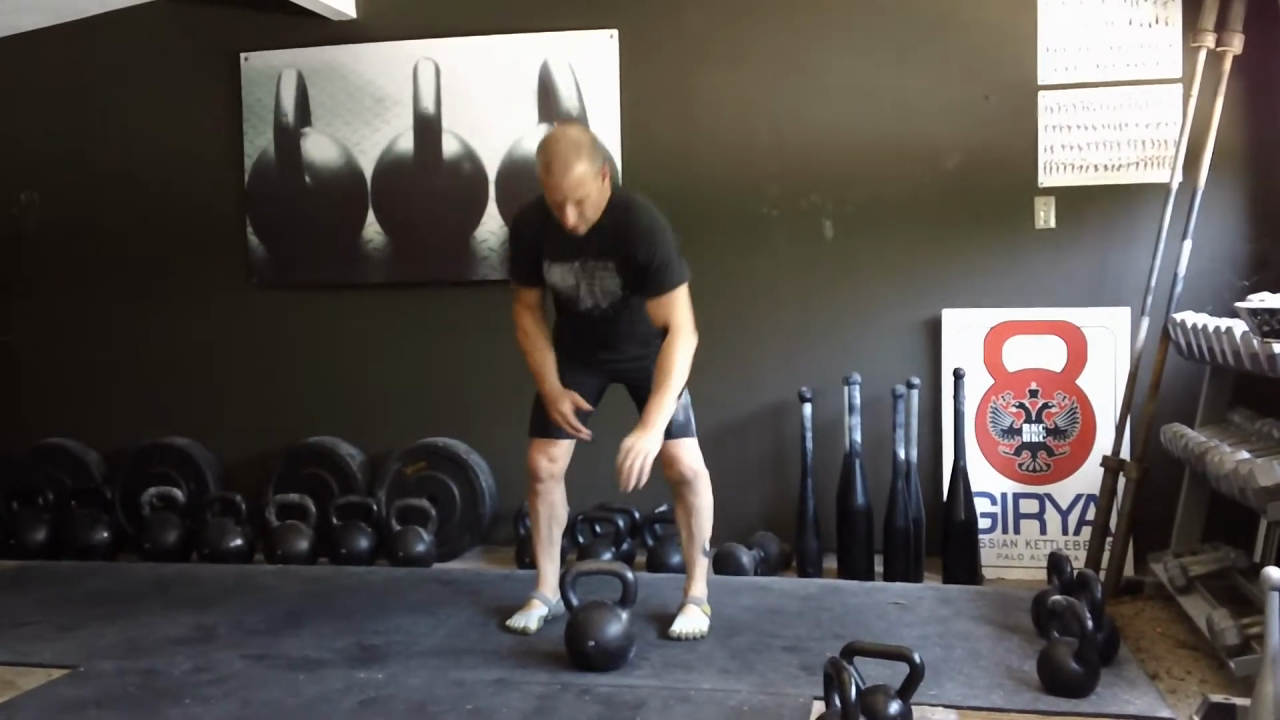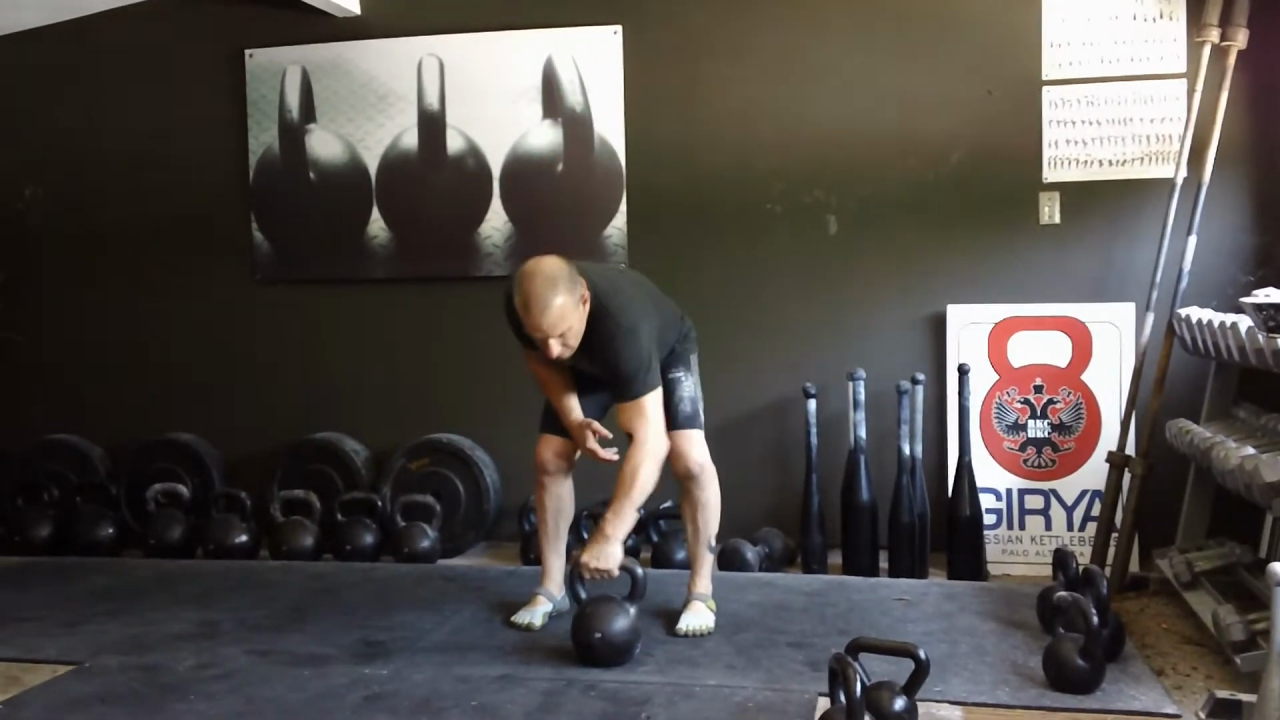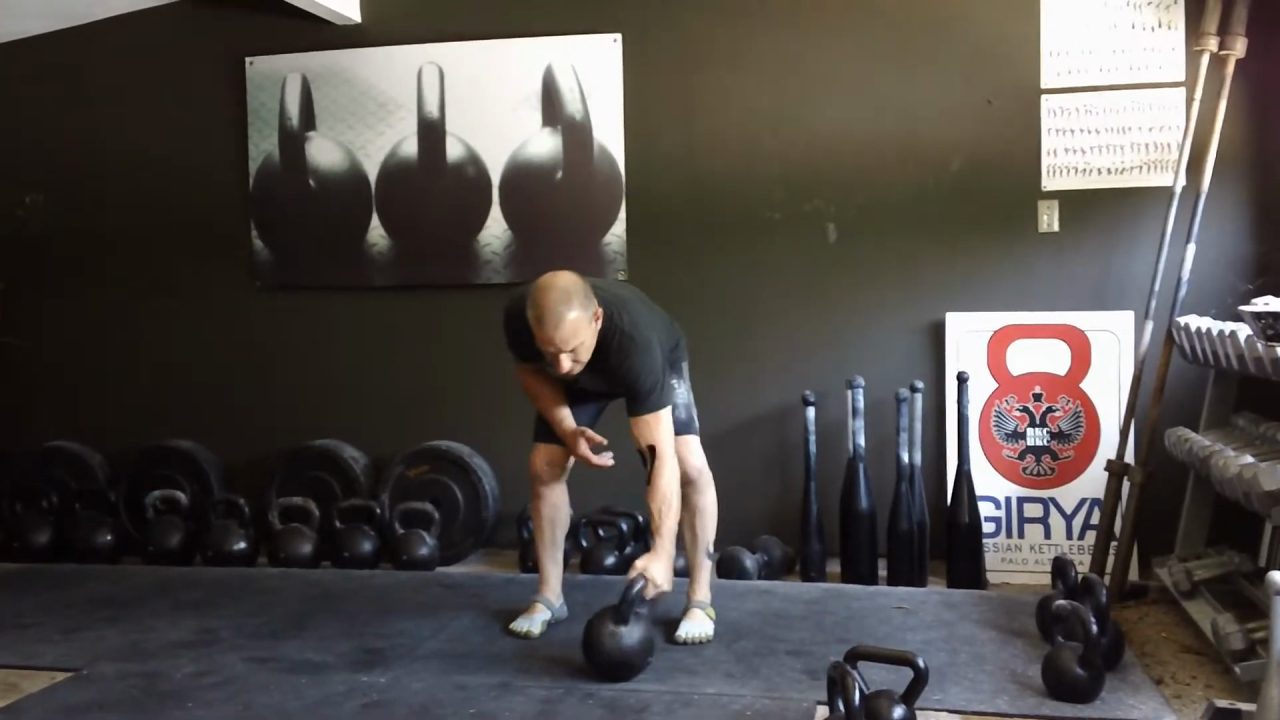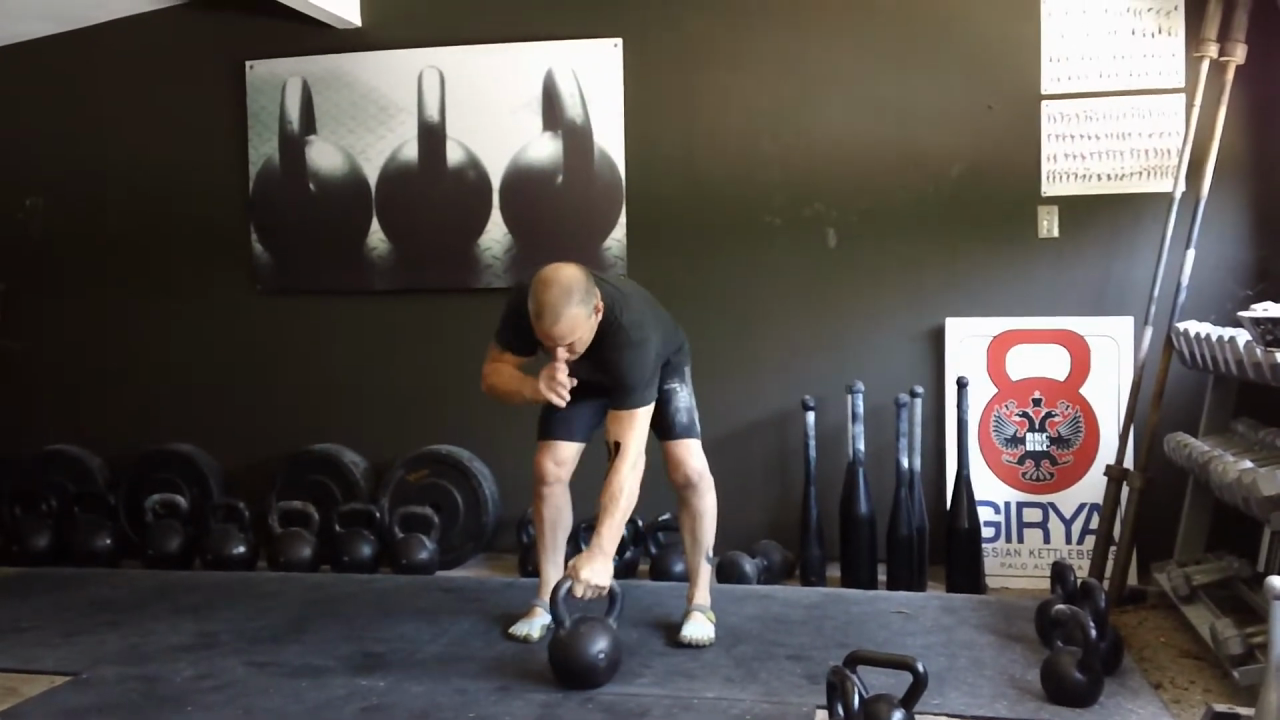
dt=0.5s
person 1, frame 1
left shoulder: (641, 225)
right shoulder: (530, 225)
left elbow: (680, 329)
right elbow: (528, 310)
left wrist: (652, 427)
right wrist: (552, 388)
left hip: (645, 349)
right hip: (576, 352)
left knee: (683, 464)
right knee: (543, 464)
left ankle: (696, 596)
right ankle: (546, 592)
person 1, frame 2
left shoulder: (622, 326)
right shoulder: (520, 307)
left elbow: (650, 442)
right elbow: (539, 359)
left wrist: (609, 537)
right wrist: (573, 420)
left hip: (665, 347)
right hip: (585, 365)
left knee: (691, 461)
right knee: (550, 459)
left ankle: (701, 594)
right ankle: (551, 589)
person 1, frame 3
left shoulder: (636, 342)
right shoulder: (518, 317)
left elbow: (661, 456)
right elbow: (530, 372)
left wrist: (662, 553)
right wrist: (566, 430)
left hip: (660, 357)
right hip: (581, 380)
left knee: (690, 467)
right knee: (544, 468)
left ankle: (700, 601)
right ankle: (549, 597)
person 1, frame 4
left shoulder: (632, 335)
right shoulder: (525, 305)
left elbow: (629, 454)
right elbow: (495, 371)
left wrist: (601, 551)
right wrist: (534, 386)
left hip: (659, 361)
right hip: (584, 373)
left knee: (689, 470)
right knee: (549, 470)
left ankle: (699, 604)
right ankle: (547, 599)
